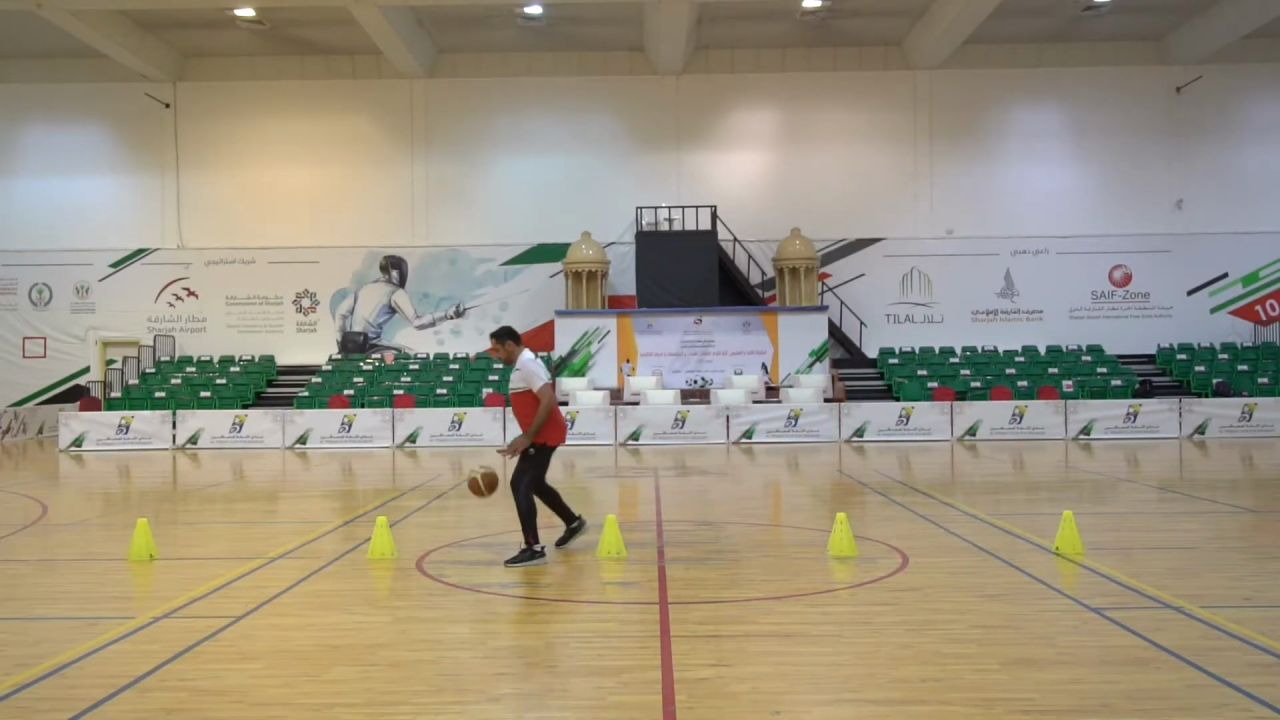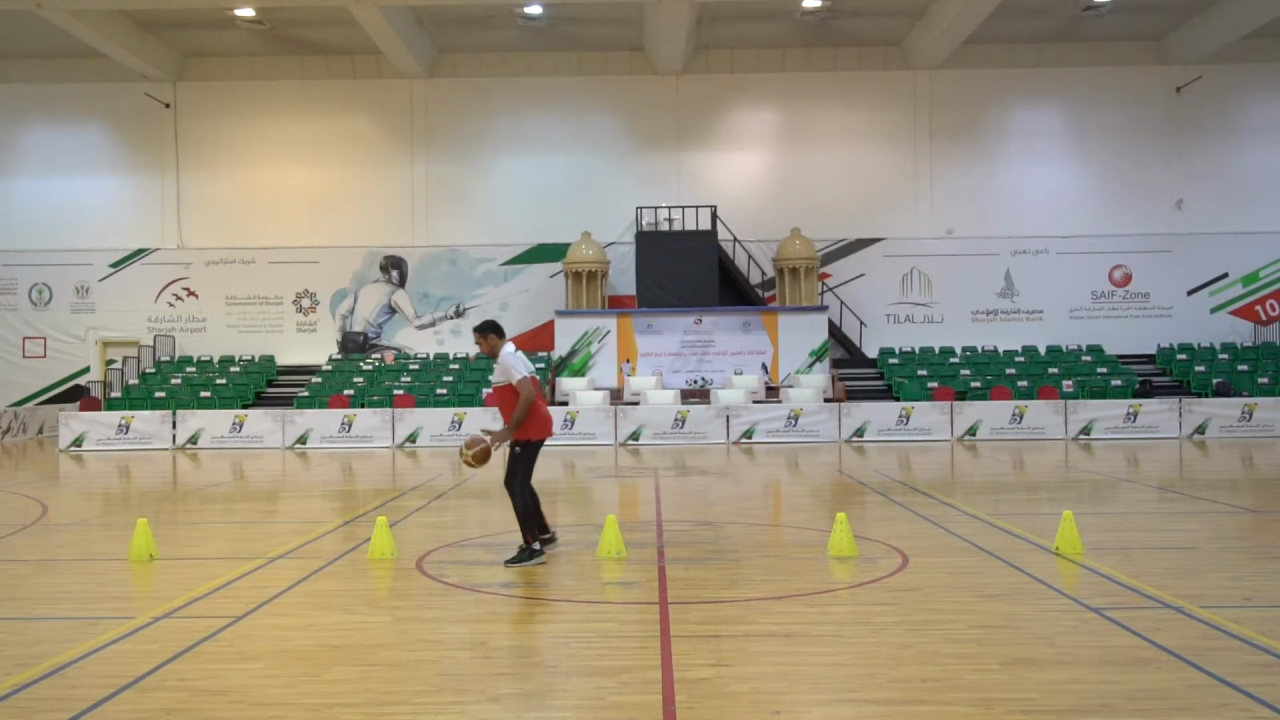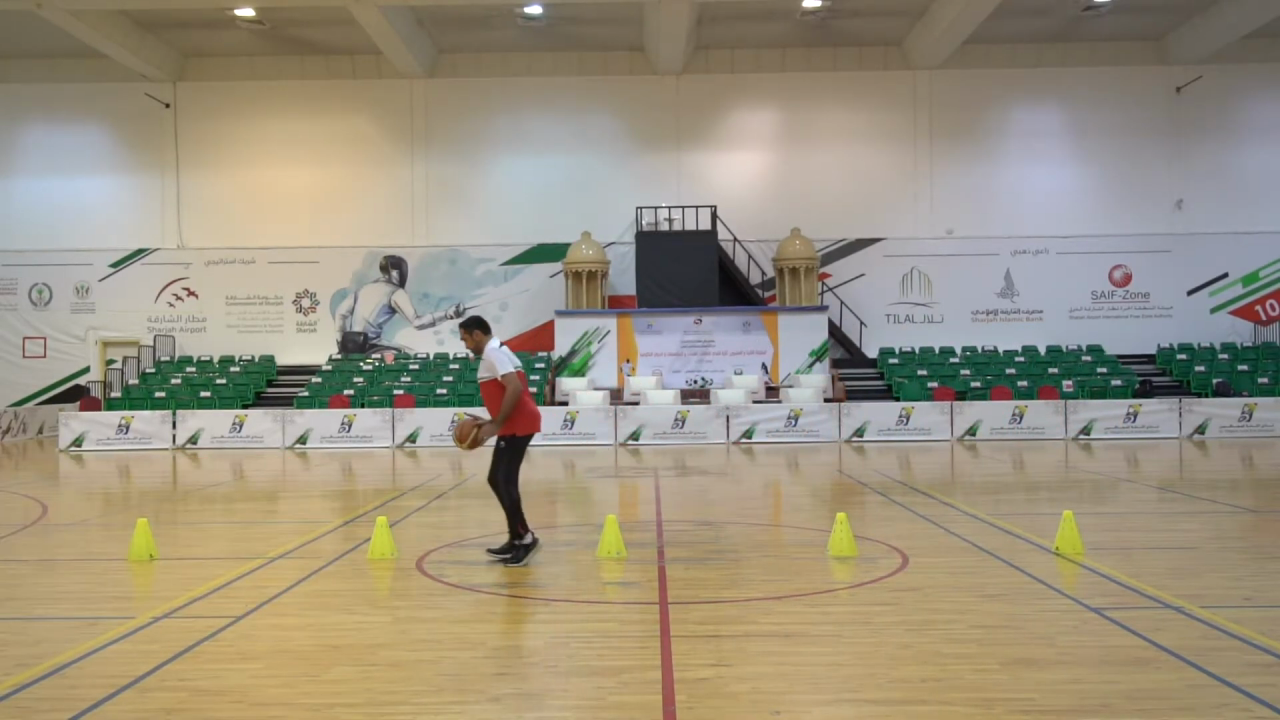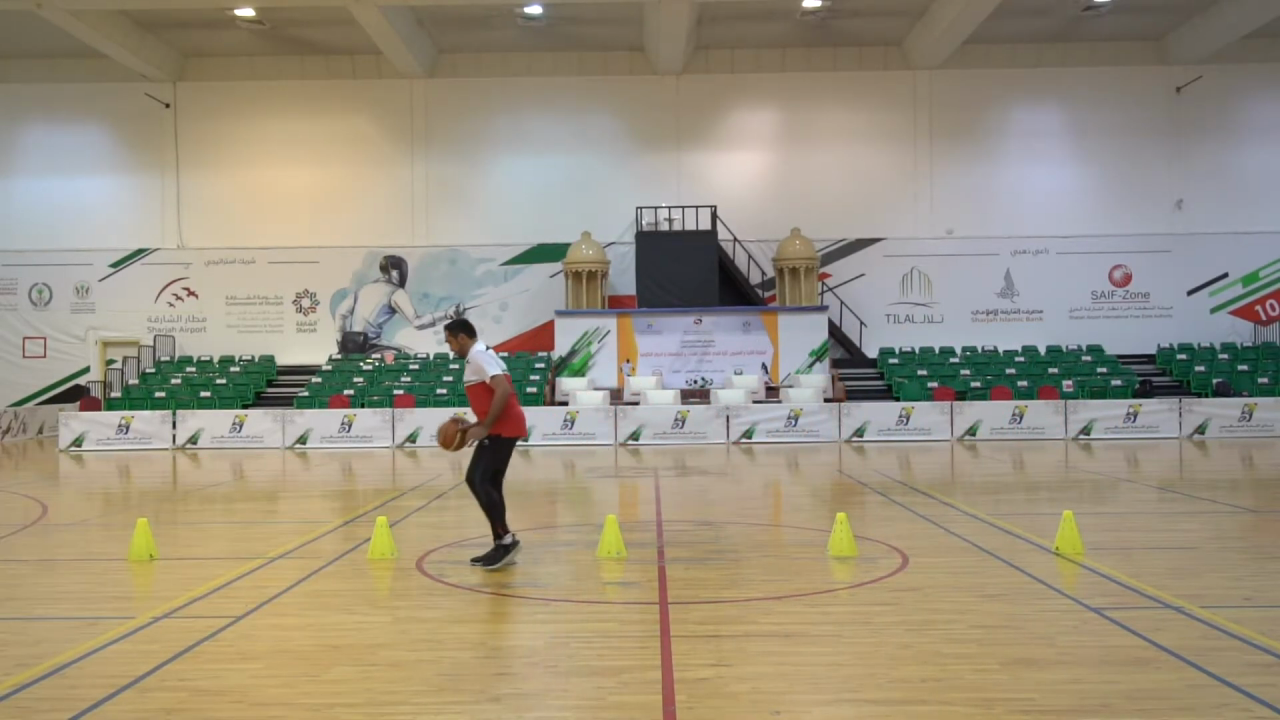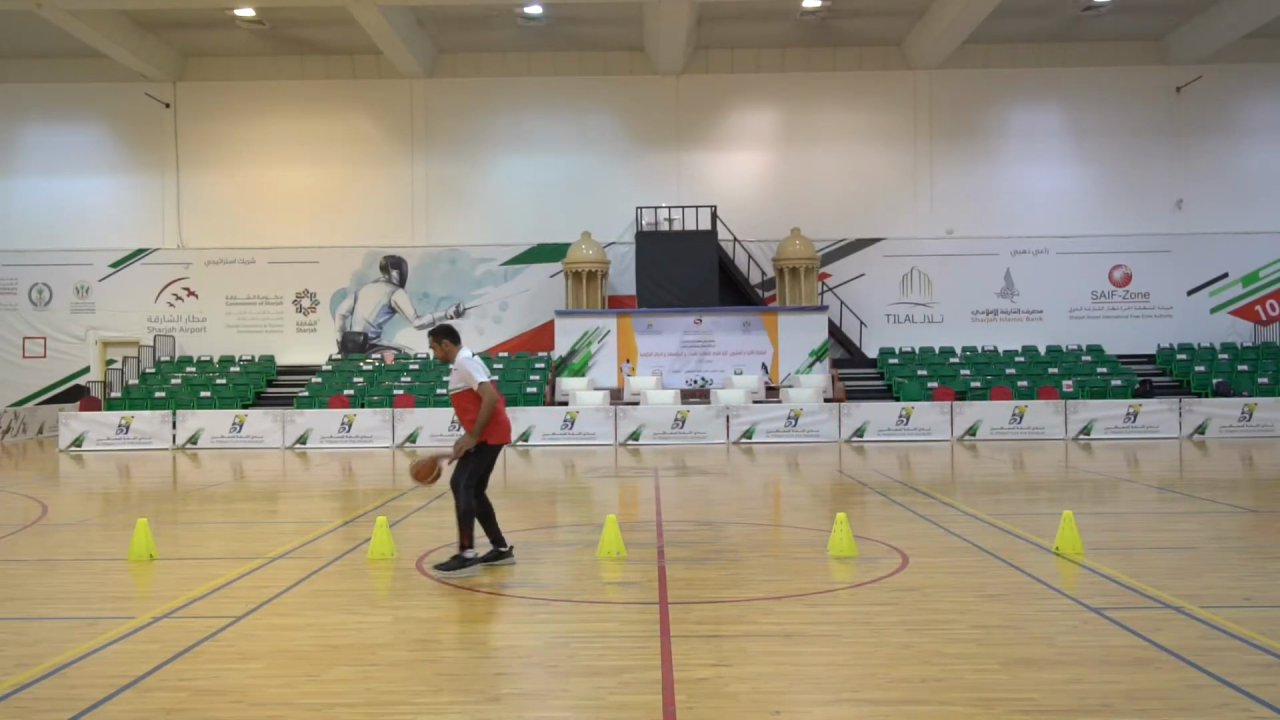
dt=0.1s
person 1, frame 1
left shoulder: (527, 364)
right shoulder: (522, 366)
left elbow: (549, 400)
left wrist: (527, 437)
right wrist: (521, 440)
left hip: (543, 434)
right hip: (542, 434)
left knee: (521, 484)
right knee: (535, 483)
left ankle: (533, 548)
right ankle: (573, 522)
person 1, frame 2
left shoulder: (508, 358)
right shoulder: (512, 357)
left elbow: (528, 394)
left wrist: (509, 430)
right wrist: (507, 430)
left hip: (529, 430)
right hip: (530, 429)
left knee: (517, 485)
right knee: (518, 483)
left ankle: (535, 546)
right ankle: (543, 532)
person 1, frame 3
left shoulder: (493, 353)
right shoulder: (499, 352)
left elbow: (515, 388)
left wrist: (496, 424)
right wrist: (493, 423)
left hip: (516, 426)
right hip: (518, 424)
left knee: (501, 480)
right knee: (501, 479)
left ankle: (524, 539)
right ankle: (517, 539)
person 1, frame 4
left shoulder: (478, 357)
right shoulder: (481, 356)
left elbow: (504, 390)
left wrist: (484, 427)
right wrist: (478, 428)
left hip: (502, 428)
right hip: (502, 428)
left knee: (476, 479)
right knee: (487, 484)
left ankle: (503, 539)
right ankle: (503, 542)
person 1, frame 5
left shoulder: (465, 363)
right shoulder: (465, 363)
left elbow: (491, 398)
left wrist: (471, 437)
right wrist: (467, 440)
left hip: (488, 435)
right hip: (488, 435)
left knee: (461, 485)
right knee: (472, 491)
left ankle: (466, 553)
right ankle: (501, 548)
